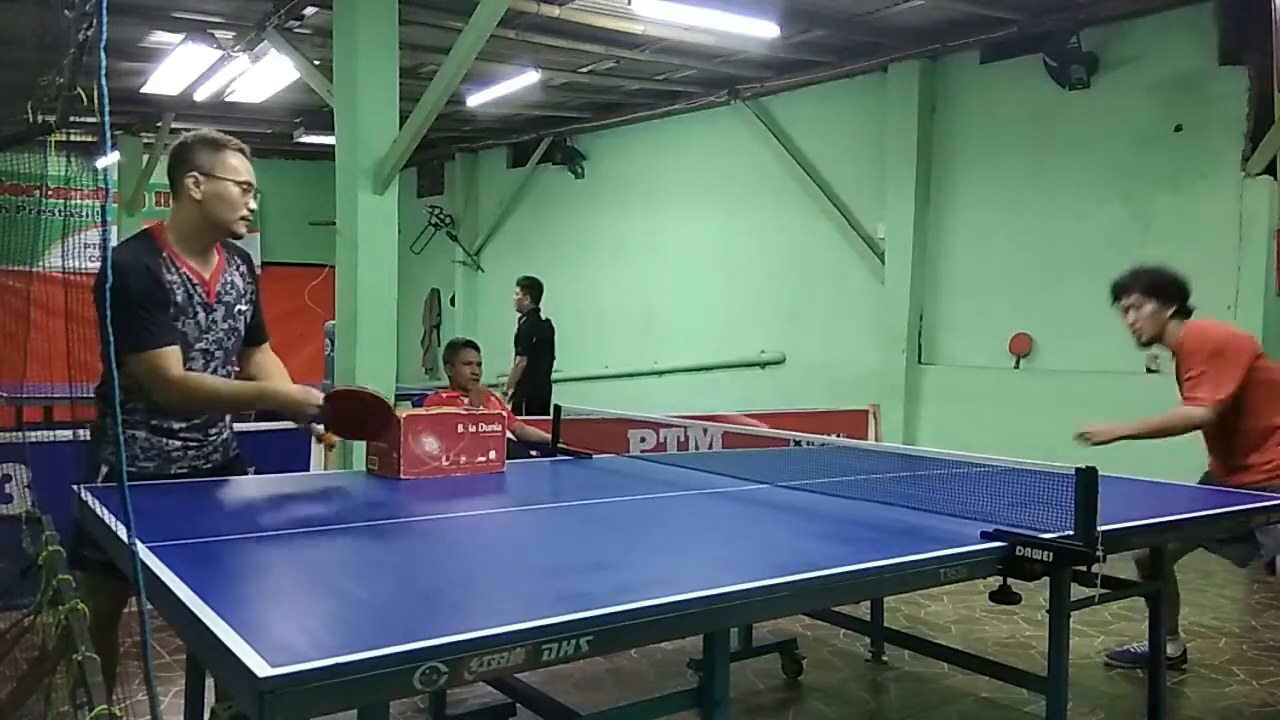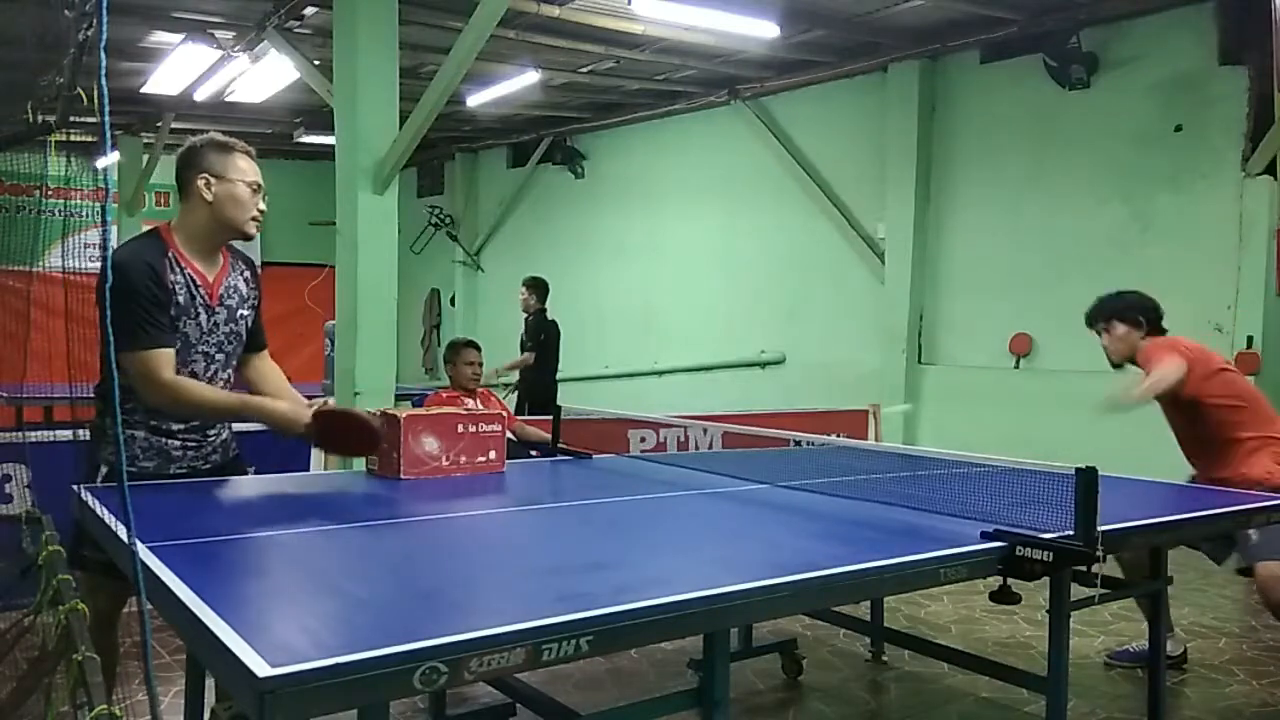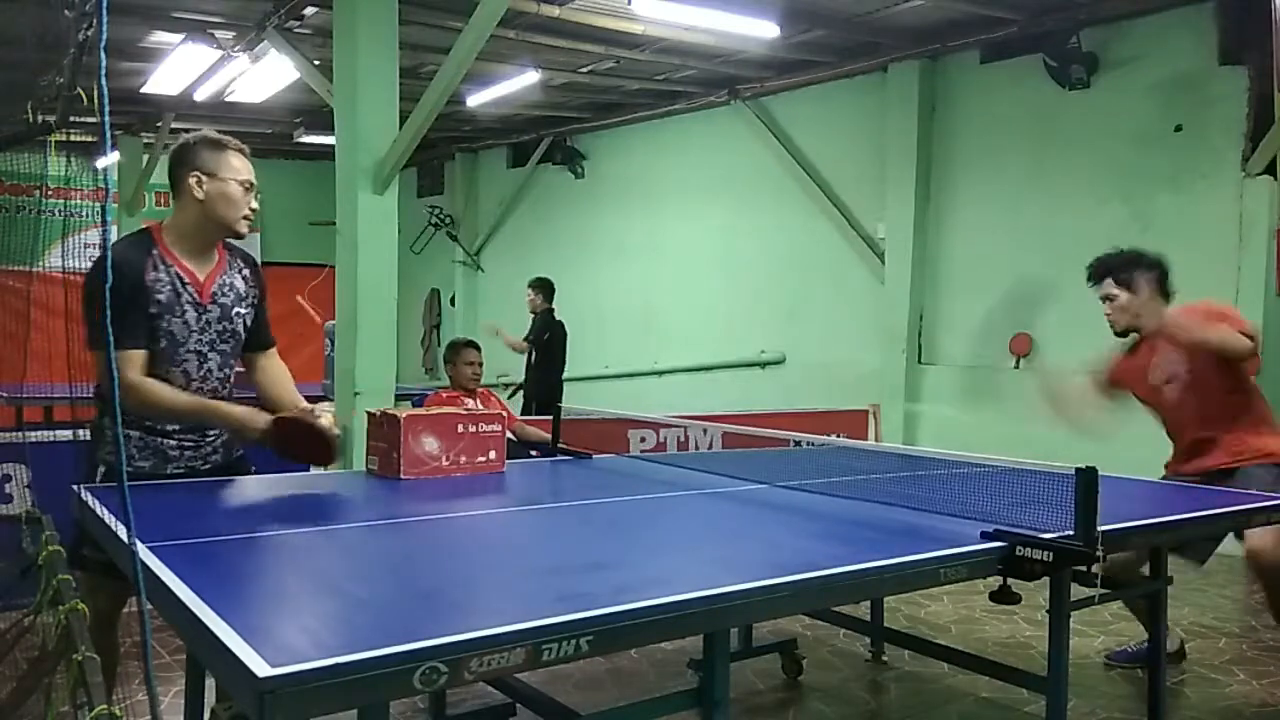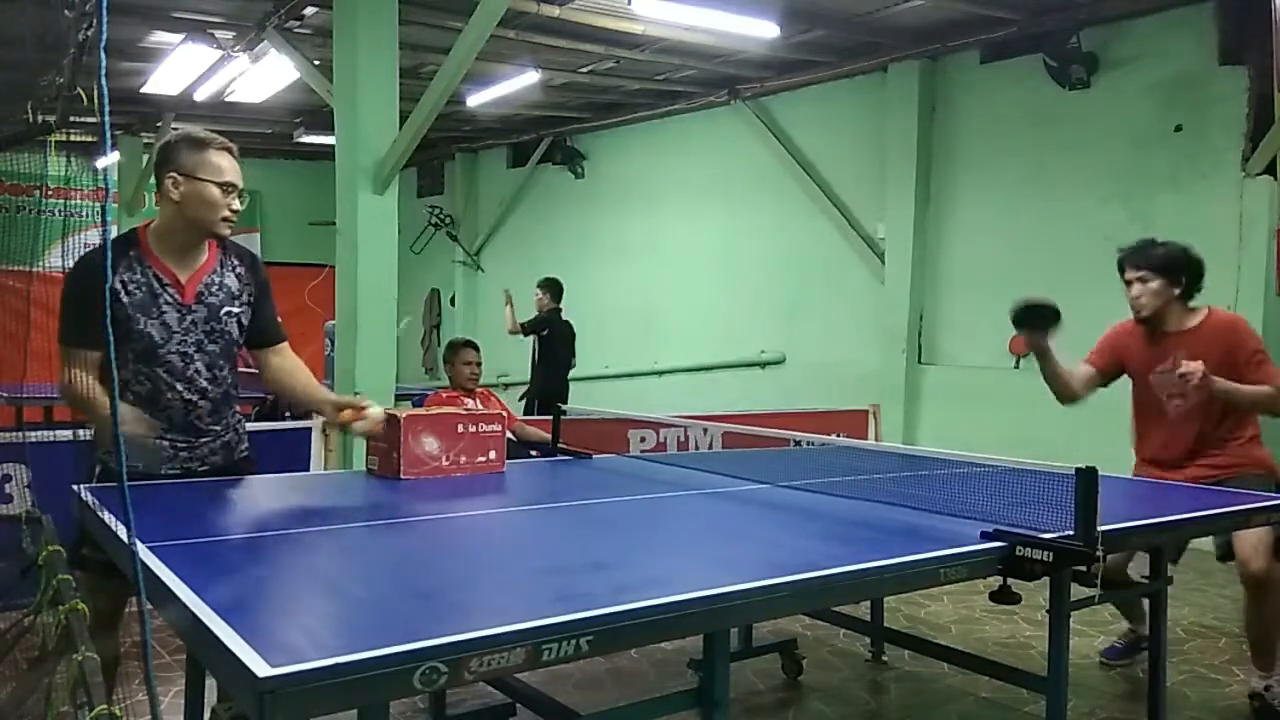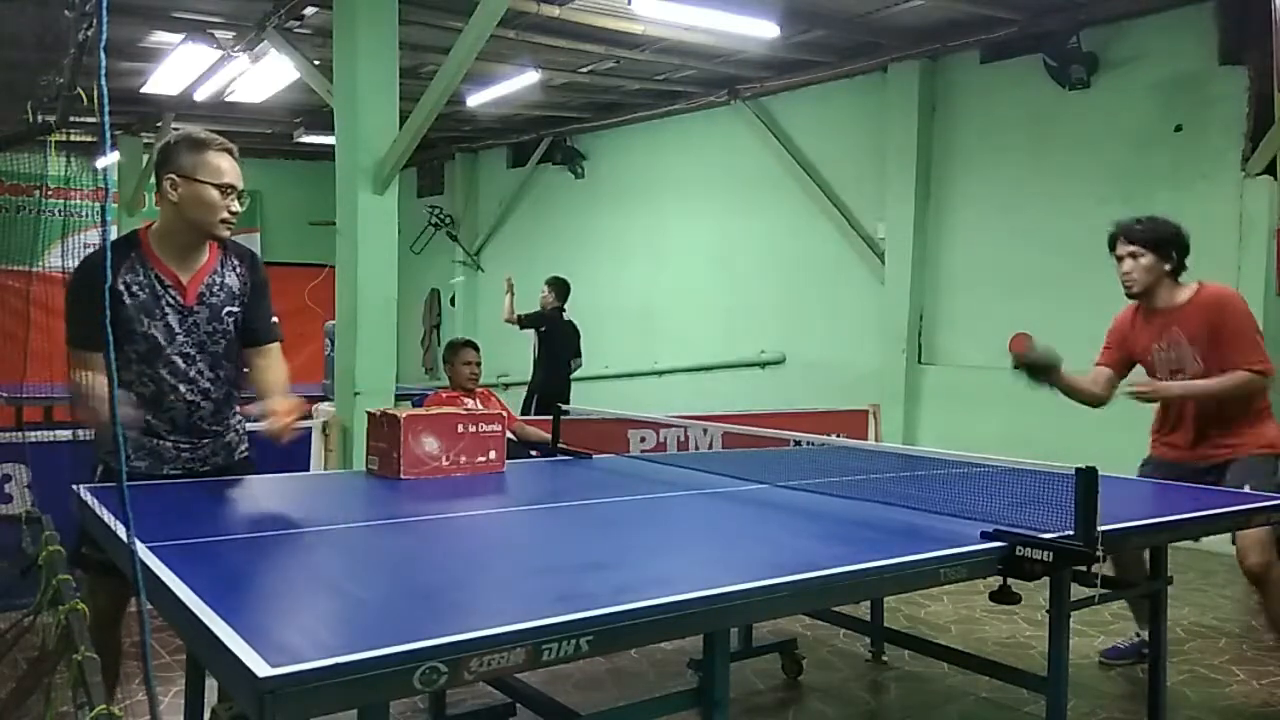
dt=0.2s
person 1, frame 1
left shoulder: (241, 267)
right shoulder: (133, 267)
left elbow: (256, 354)
right elbow: (167, 383)
left wrist: (308, 402)
right wrist: (279, 399)
left hip: (217, 460)
right hip: (136, 467)
right knee: (102, 605)
person 1, frame 2
left shoulder: (244, 272)
right shoulder: (136, 267)
right elbow: (158, 385)
left wrist: (305, 411)
right wrist: (270, 413)
left hip: (217, 462)
right hip: (135, 467)
right knee: (101, 604)
person 1, frame 3
left shoulder: (245, 271)
right shoulder: (124, 268)
left elbow: (262, 359)
right elbow: (123, 382)
left wrist: (301, 413)
right wrist: (229, 416)
left hip: (221, 465)
right hip: (135, 468)
right knee: (101, 605)
person 1, frame 4
left shoulder: (243, 268)
right shoulder: (101, 270)
left elbow: (274, 356)
right elbow: (80, 372)
left wrist: (329, 403)
right wrist: (114, 416)
left hip: (222, 464)
right hip: (132, 470)
right knee: (103, 606)
person 1, frame 5
left shoulder: (245, 267)
right shoulder: (105, 272)
left elbow: (264, 355)
right elbow: (90, 372)
left wrist: (277, 402)
right wrist: (98, 402)
left hip: (223, 463)
right hip: (134, 469)
right knee: (103, 608)
person 2, frame 1
left shoulder: (1206, 339)
right shoulder: (1190, 353)
left elbow: (1202, 414)
left wrist: (1117, 431)
right hip: (1233, 476)
right knee: (1153, 551)
right ankle: (1169, 645)
person 2, frame 2
left shoulder: (1164, 350)
right shoulder: (1156, 366)
left elbow: (1170, 376)
left wrist: (1139, 390)
right hip: (1217, 482)
right ankle: (1168, 645)
person 2, frame 3
left shoulder: (1206, 317)
right shoulder: (1132, 357)
left elbow: (1245, 350)
left wrist: (1166, 320)
right hip: (1190, 473)
right knee: (1114, 564)
right ankle: (1165, 642)
person 2, frame 4
left shoulder: (1229, 329)
right shoulder: (1125, 338)
right elbow: (1070, 390)
left wrist: (1212, 382)
right wrist: (1043, 353)
left hip: (1235, 470)
right hip: (1159, 475)
right knee: (1106, 562)
right ankle: (1141, 629)
person 2, frame 5
left shoulder: (1221, 303)
right shoulder: (1127, 325)
right elbow: (1096, 391)
left wrist: (1172, 389)
right wrist: (1056, 376)
right hip: (1175, 452)
right ankle: (1148, 634)
